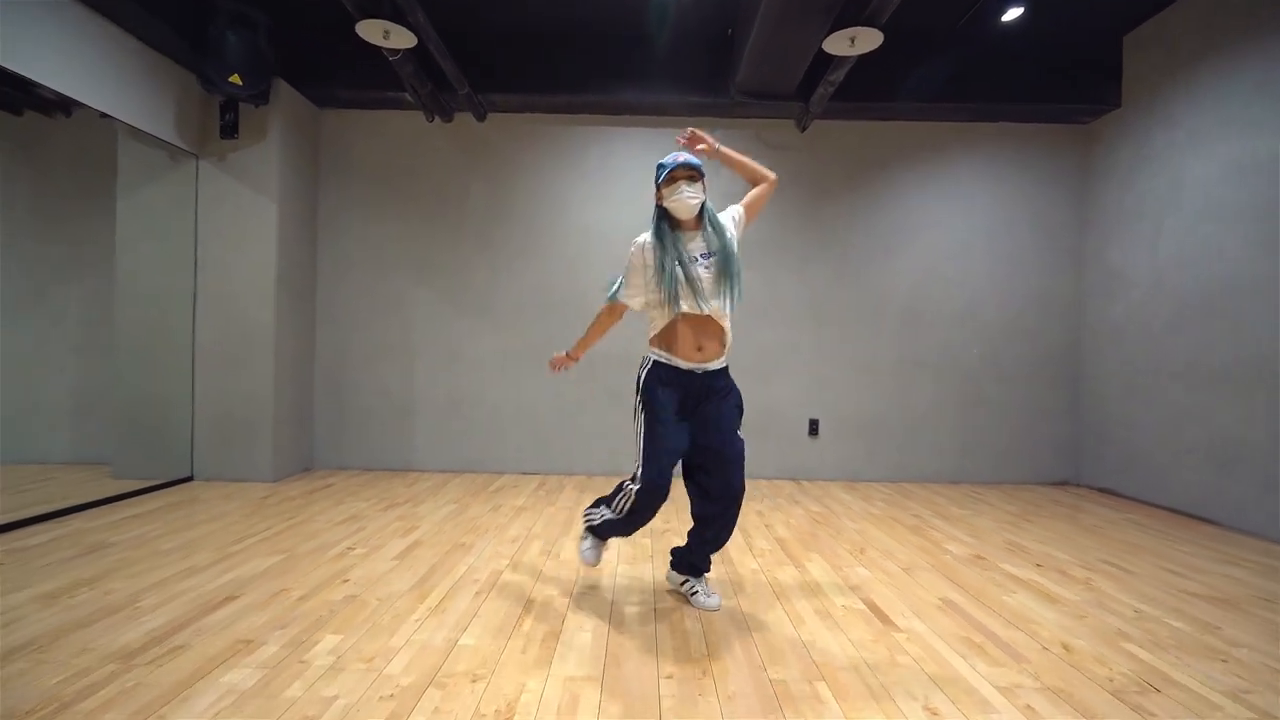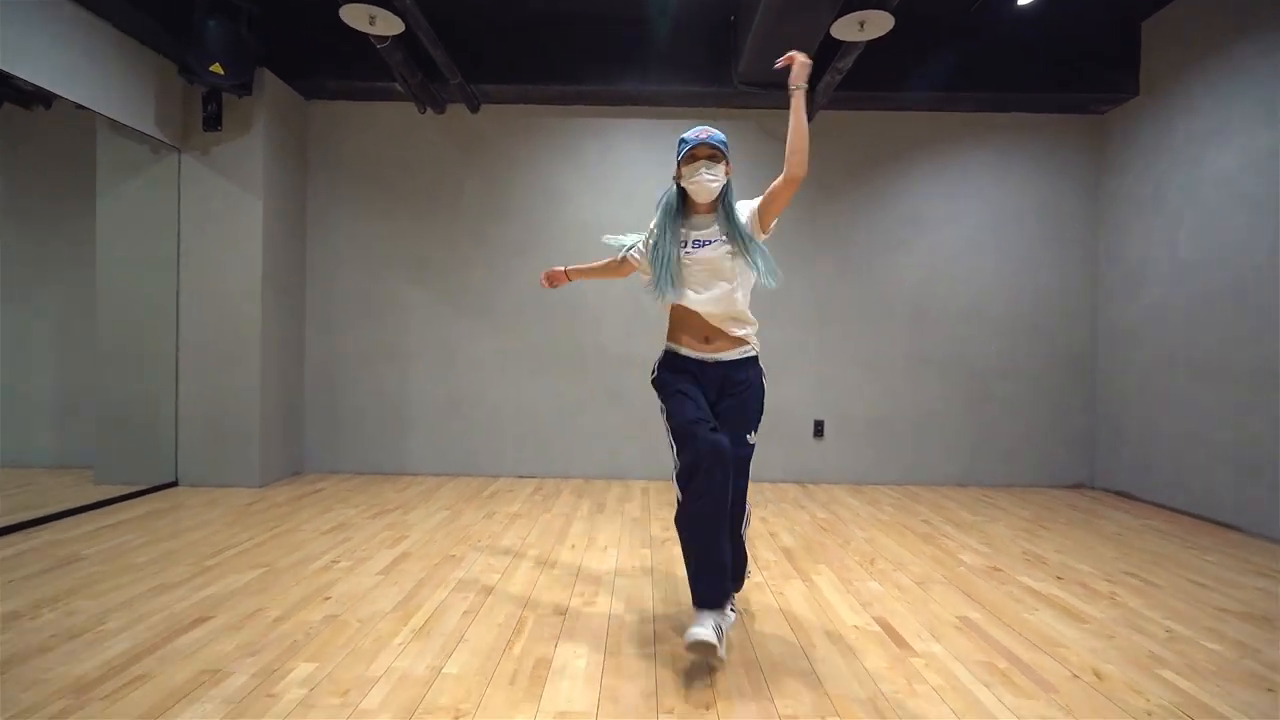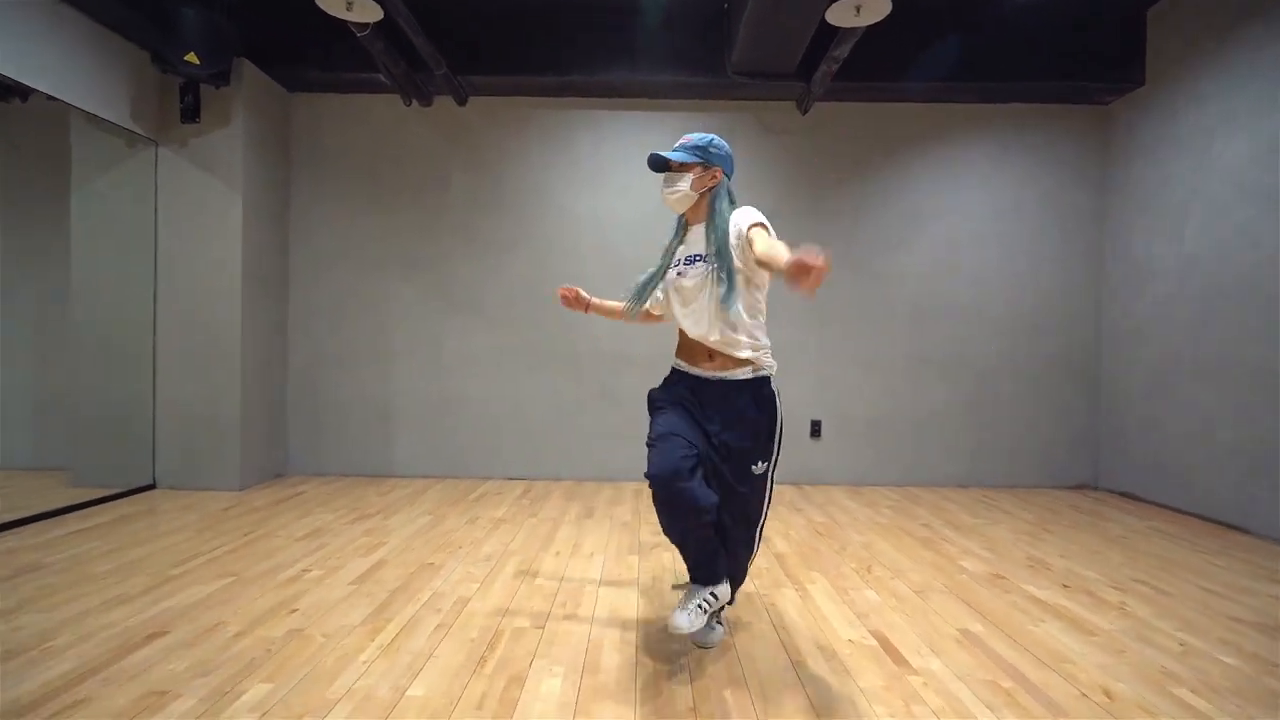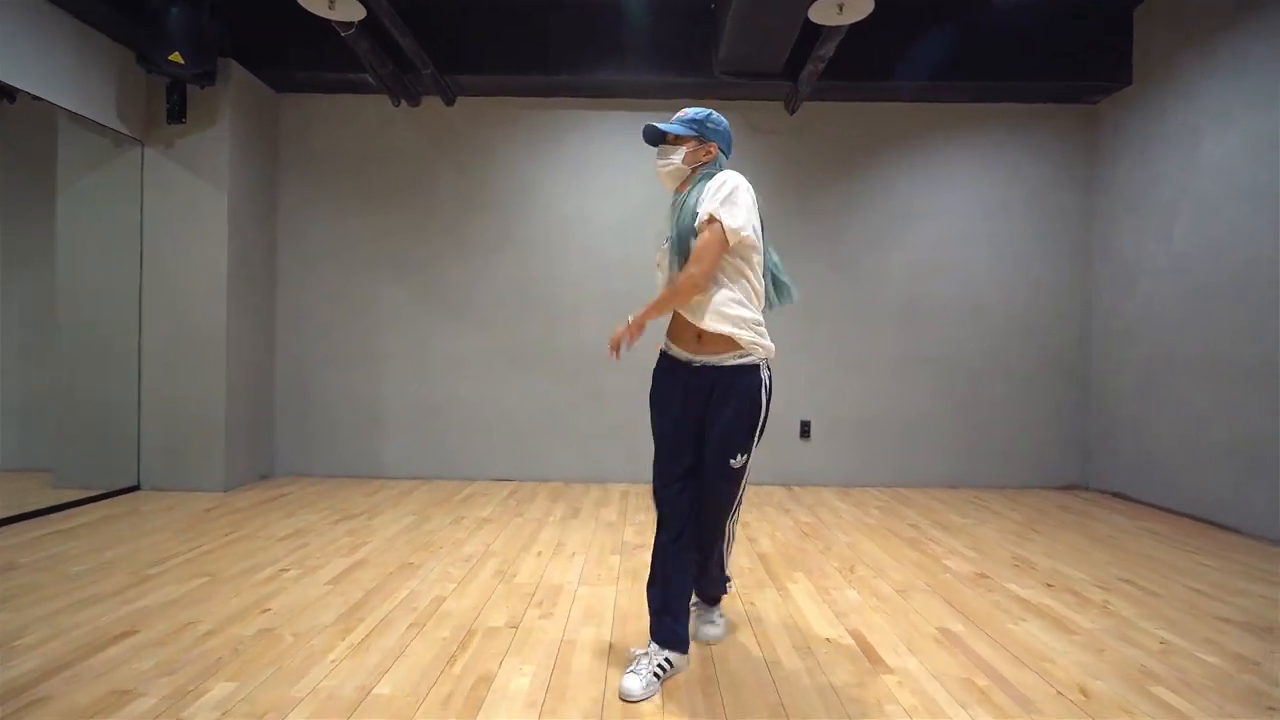
dt=0.2s
person 1, frame 1
left shoulder: (724, 229)
right shoulder: (650, 246)
left elbow: (767, 181)
right elbow: (617, 306)
right wrist: (576, 350)
left hip: (717, 383)
right hip: (666, 378)
left knee: (724, 493)
right knee: (651, 487)
left ankle: (690, 570)
right ankle: (600, 522)
person 1, frame 2
left shoulder: (748, 218)
right shoulder: (665, 224)
left elbow: (795, 174)
right elbow: (622, 263)
left wrist: (797, 89)
right wrist: (568, 274)
left hip: (736, 371)
right hip: (680, 370)
left knee: (728, 492)
right knee: (702, 478)
left ankle: (718, 599)
right ankle: (708, 607)
person 1, frame 3
left shoulder: (742, 222)
right shoulder: (678, 245)
left elbow: (767, 251)
right elbow: (655, 311)
left wrist: (792, 264)
right wrist: (593, 305)
left hip: (746, 393)
right hip: (686, 387)
left knee: (738, 517)
right knee: (668, 480)
left ankle: (713, 599)
right ankle: (707, 583)
person 1, frame 4
left shoulder: (728, 186)
right shoulder: (694, 208)
left elbow: (695, 277)
left wrist: (636, 321)
left hip: (734, 379)
right hip: (676, 373)
left knee: (711, 507)
right knee: (675, 507)
left ankle: (709, 596)
right ankle: (666, 646)
